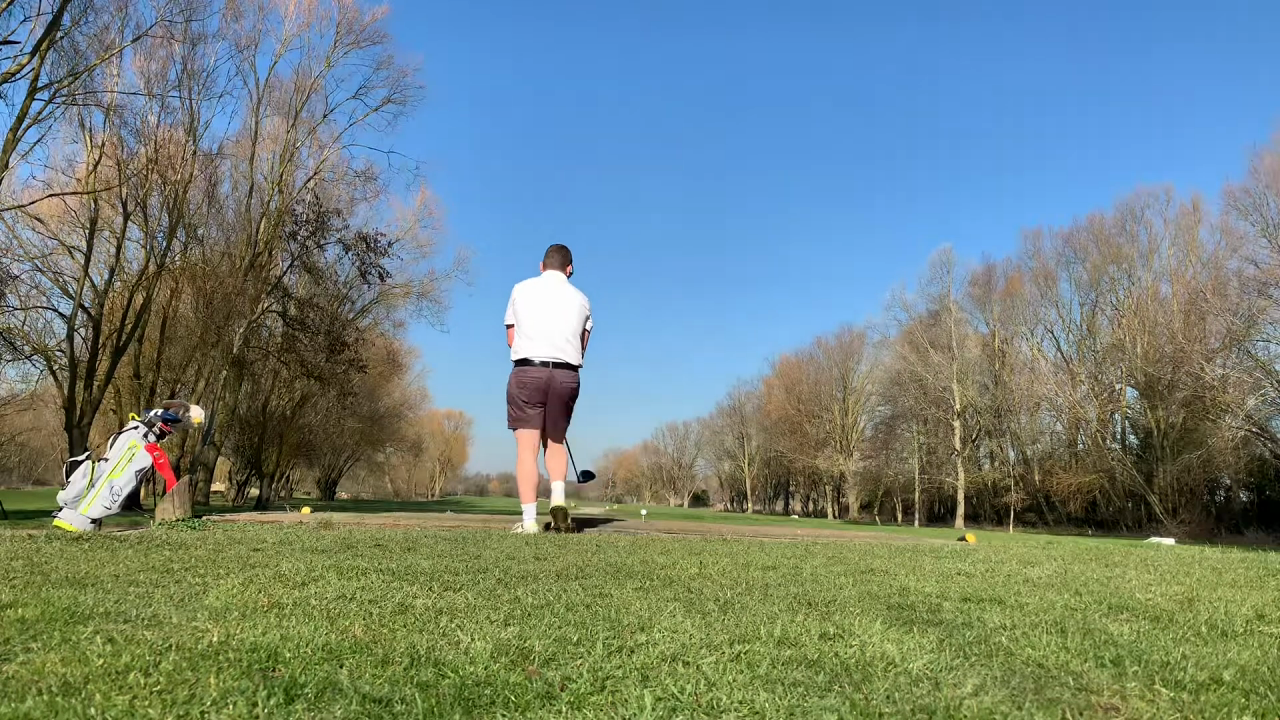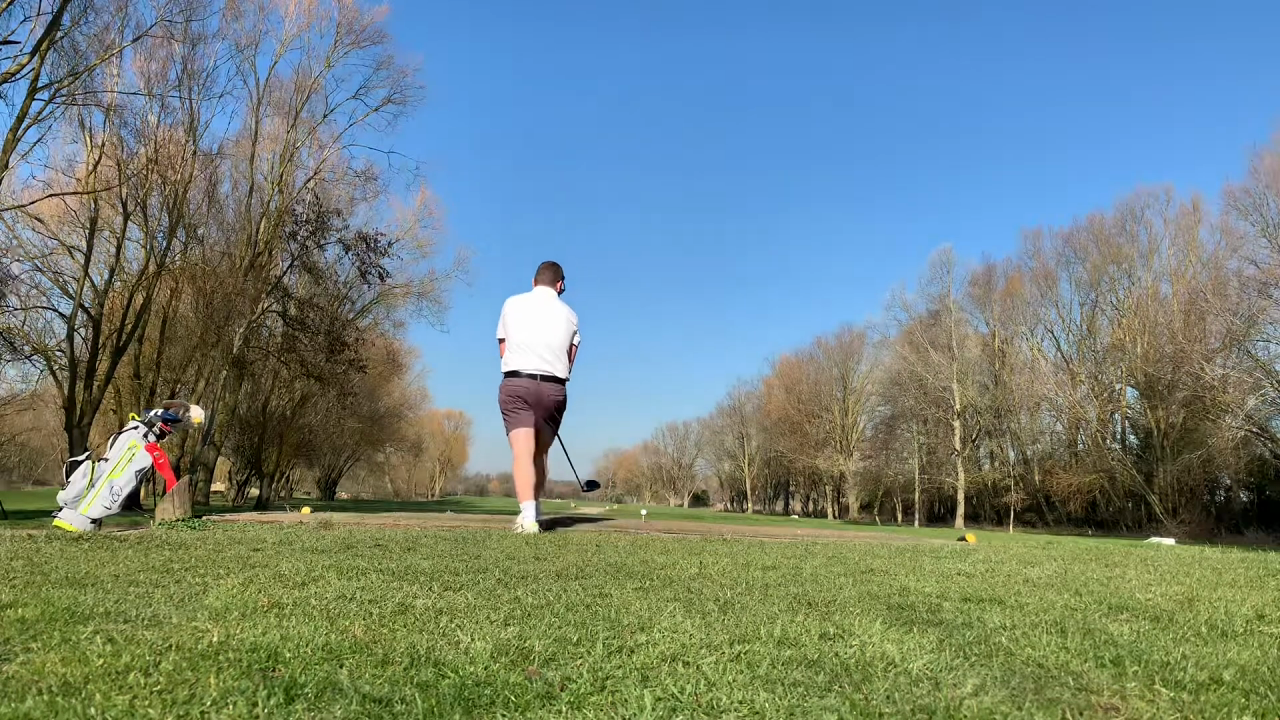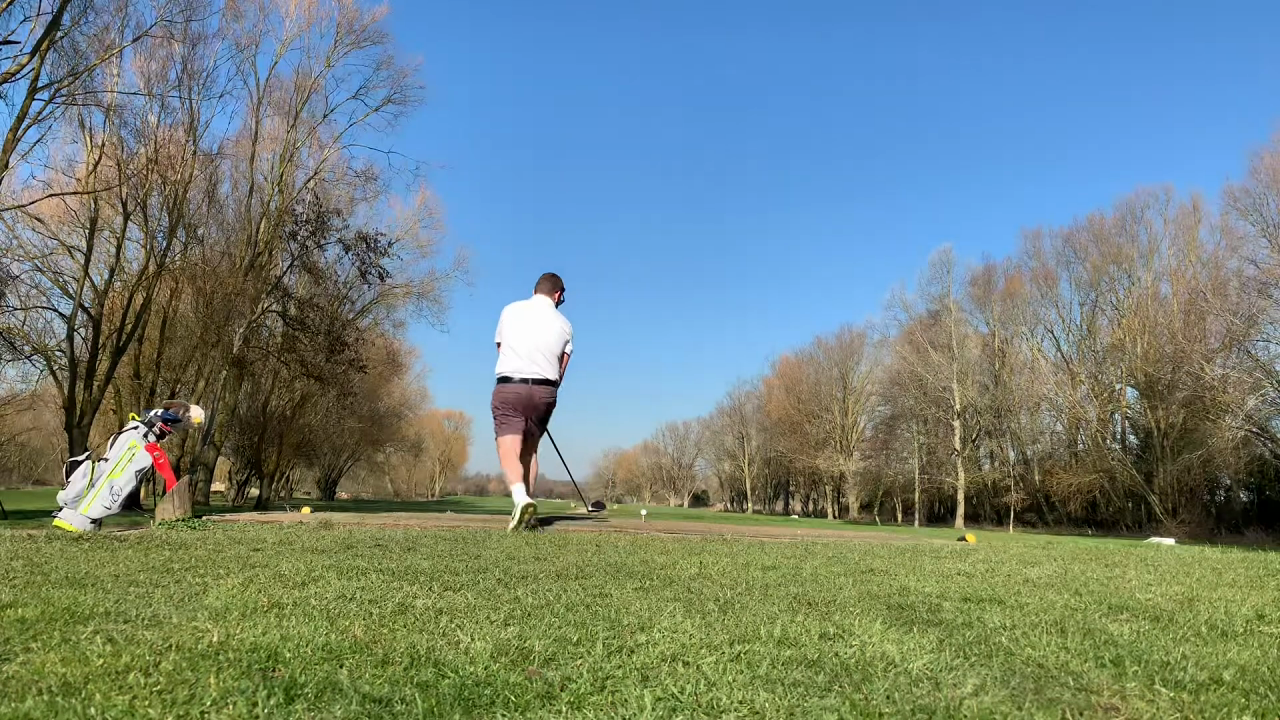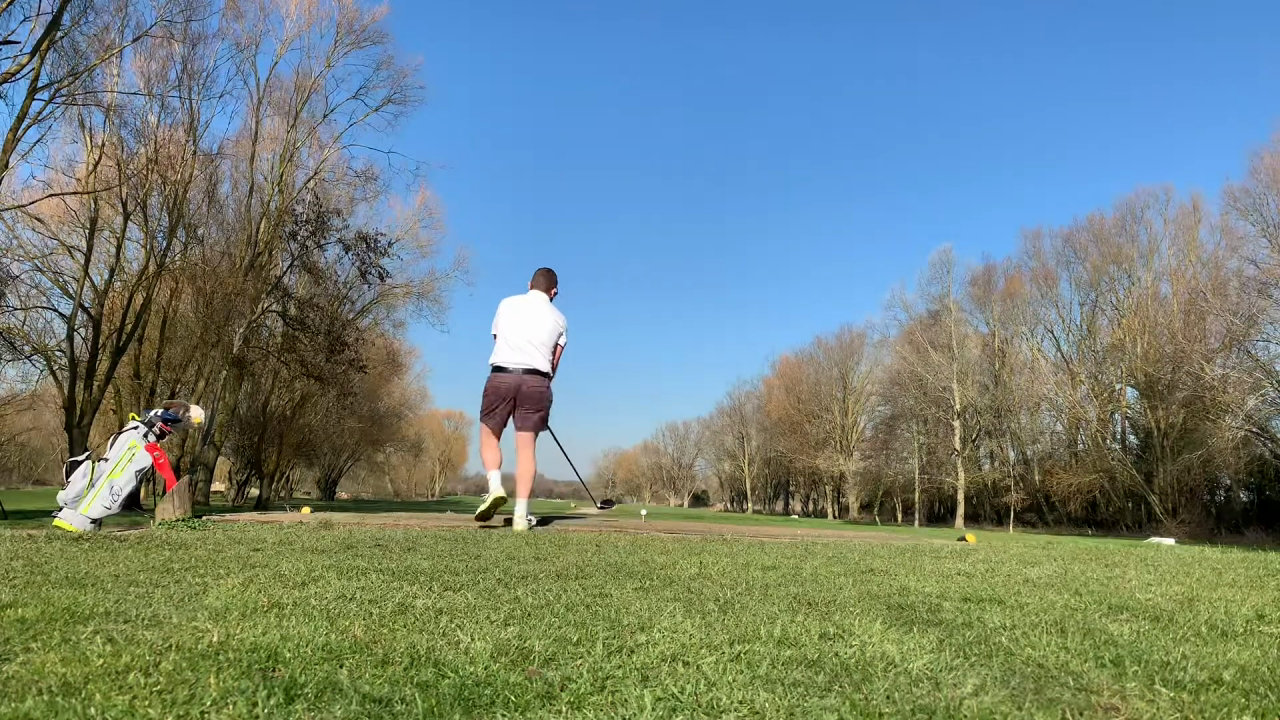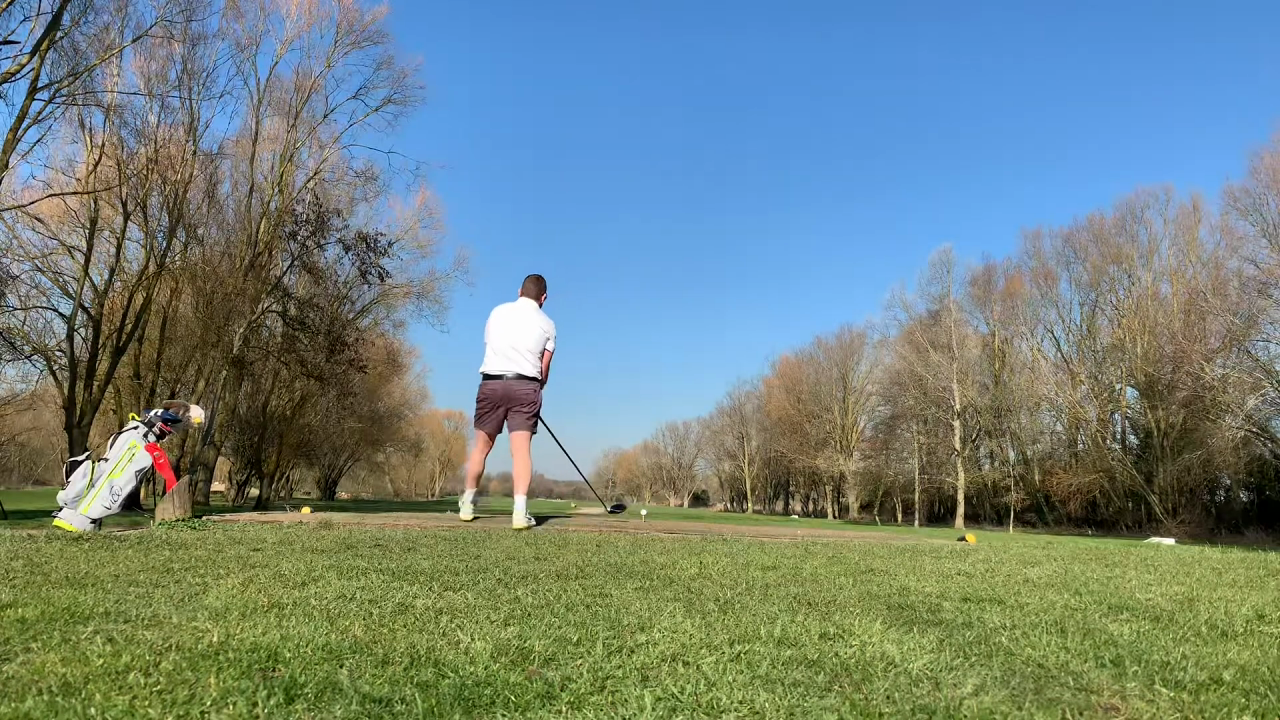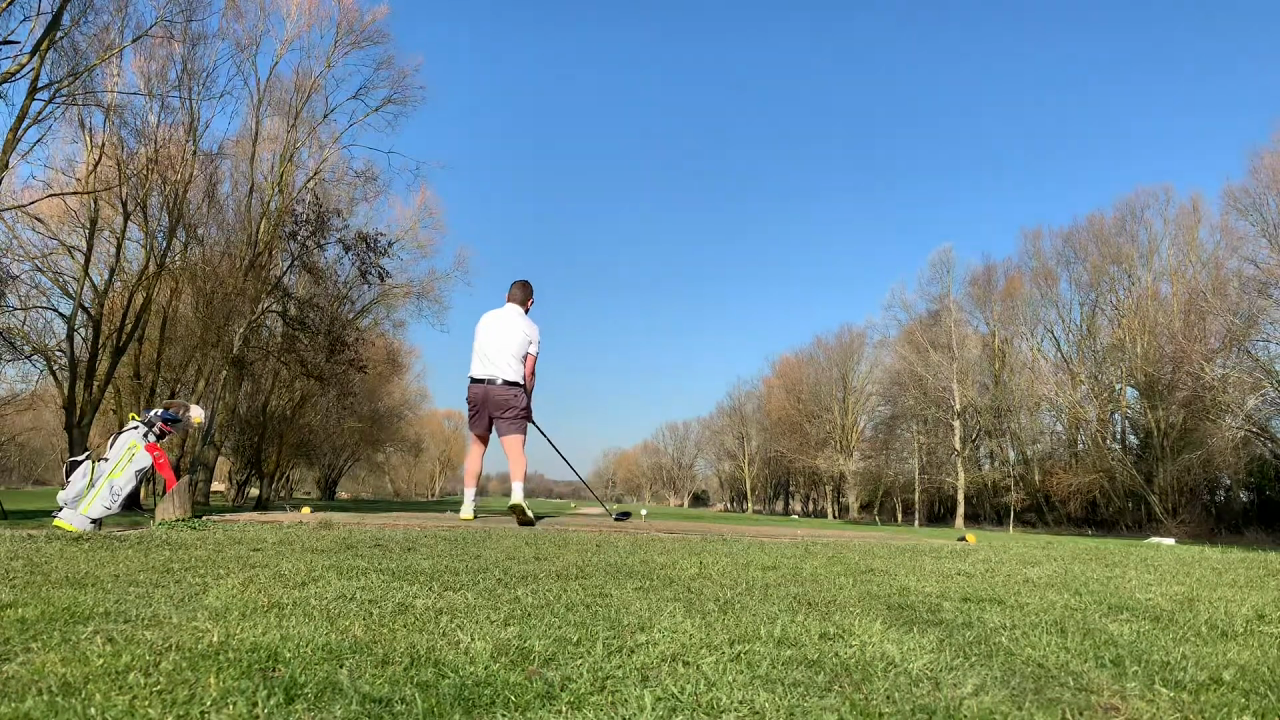
dt=0.2s
person 1, frame 1
left shoulder: (521, 289)
right shoulder: (581, 299)
left elbow: (511, 339)
right elbow: (582, 347)
left hip: (527, 373)
right hip: (566, 376)
left knee: (527, 449)
right knee: (555, 445)
left ankle: (529, 520)
right ankle: (557, 497)
person 1, frame 2
left shoulder: (512, 304)
right shoulder: (569, 315)
left elbow: (503, 350)
right elbow: (569, 362)
left hip: (517, 384)
right hip: (553, 388)
left knee: (522, 455)
right knee: (539, 453)
left ankle: (528, 519)
right ankle: (532, 513)
person 1, frame 3
left shoulder: (510, 310)
right shoulder: (563, 324)
right elbow: (560, 371)
left hip: (509, 387)
right hip: (543, 390)
left knee: (509, 456)
right knee: (529, 452)
left ankle: (523, 500)
right ankle: (522, 508)
person 1, frame 4
left shoulder: (507, 304)
right shoulder: (558, 317)
right elbow: (554, 362)
left hip: (501, 378)
right hip: (536, 382)
left knee: (489, 439)
right knee: (526, 449)
left ankle: (495, 487)
right ankle: (521, 513)
person 1, frame 5
left shoulder: (497, 312)
right shoulder: (546, 324)
right elbow: (543, 369)
right wrist: (536, 394)
left hip: (492, 384)
right hip: (524, 387)
left knee: (481, 446)
right knee: (521, 451)
left ankle: (467, 503)
right ankle: (520, 510)
person 1, frame 6
left shoulder: (486, 318)
right shoulder: (530, 328)
right elbow: (528, 373)
right wrist: (527, 403)
left hip: (477, 387)
right hip: (508, 391)
left knee: (477, 446)
right knee: (515, 450)
left ankle: (468, 504)
right ankle: (517, 496)
